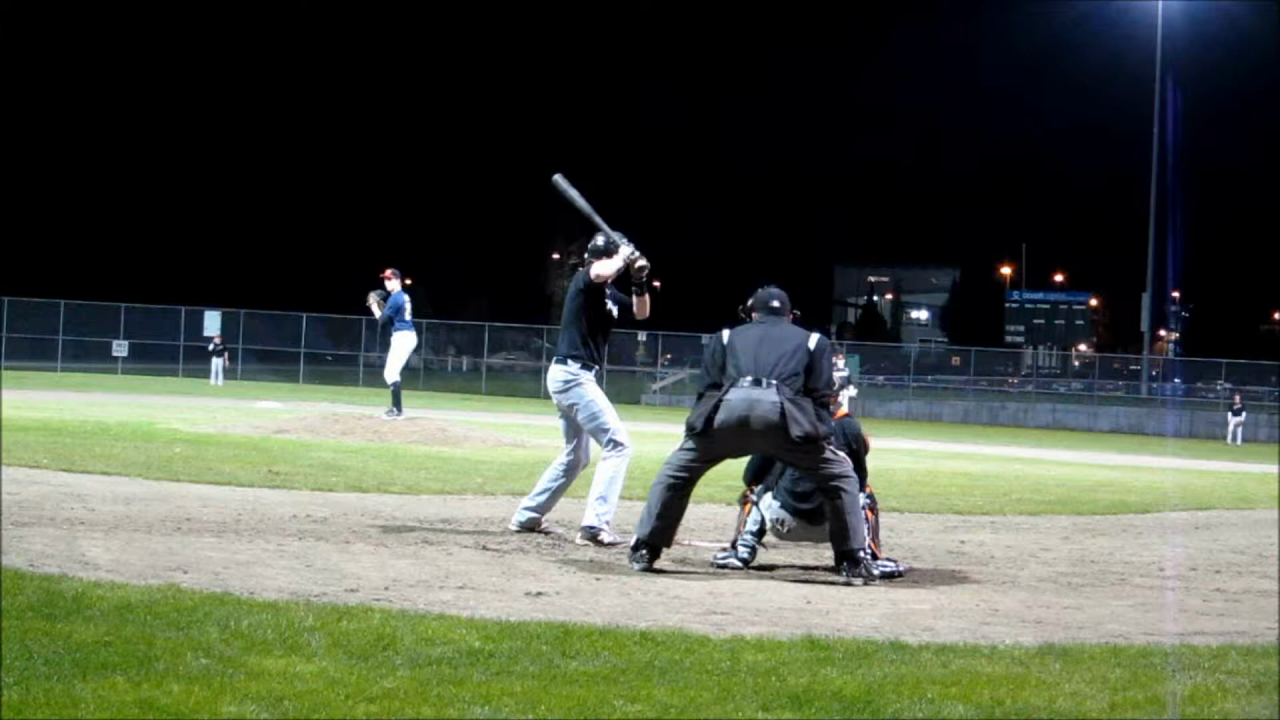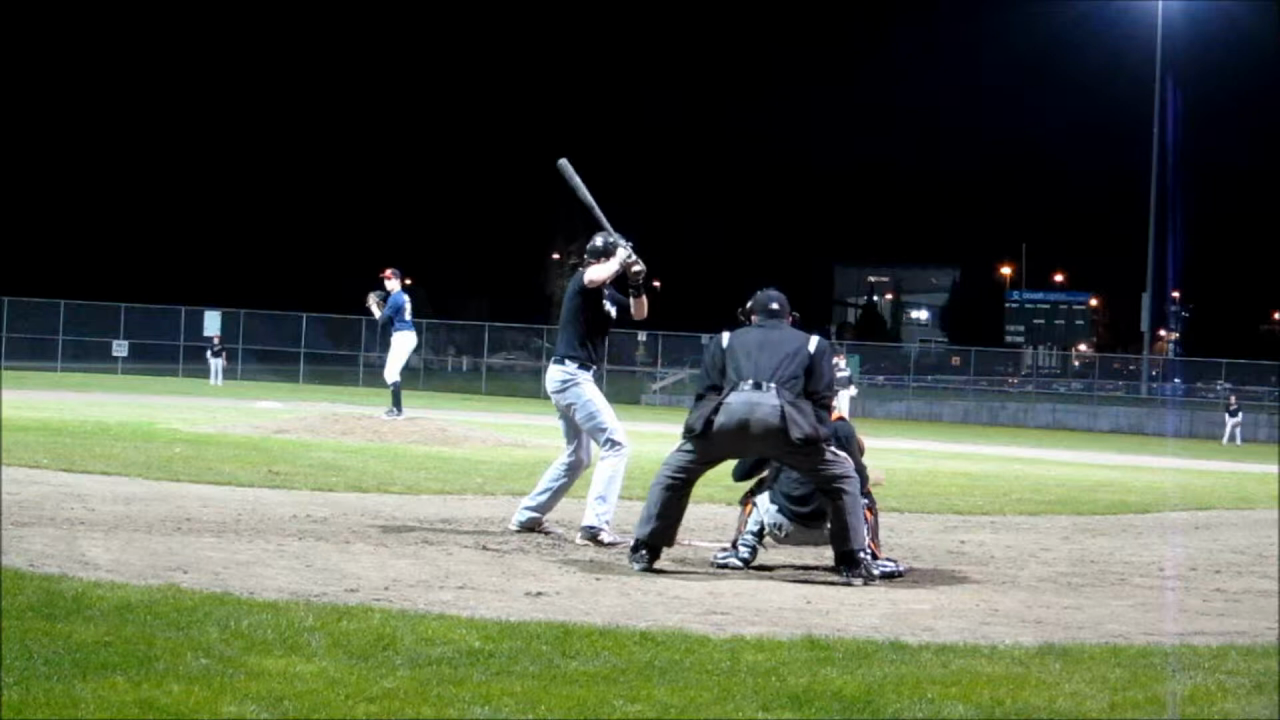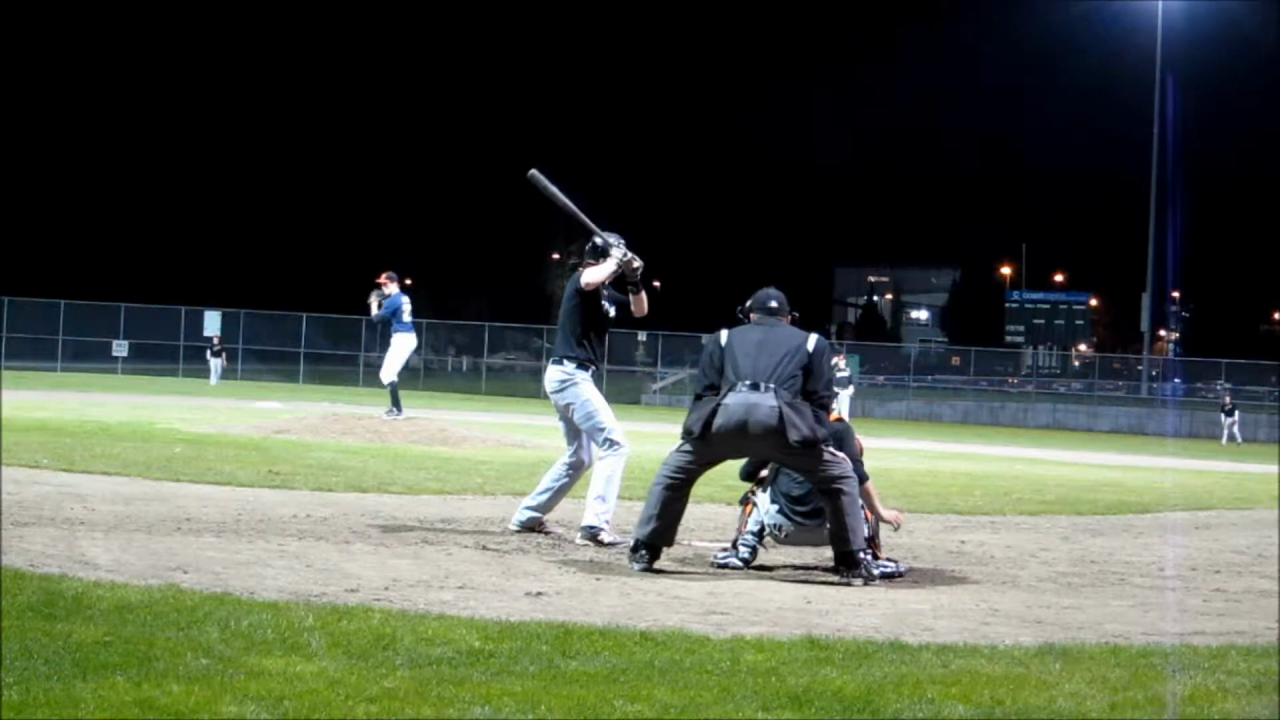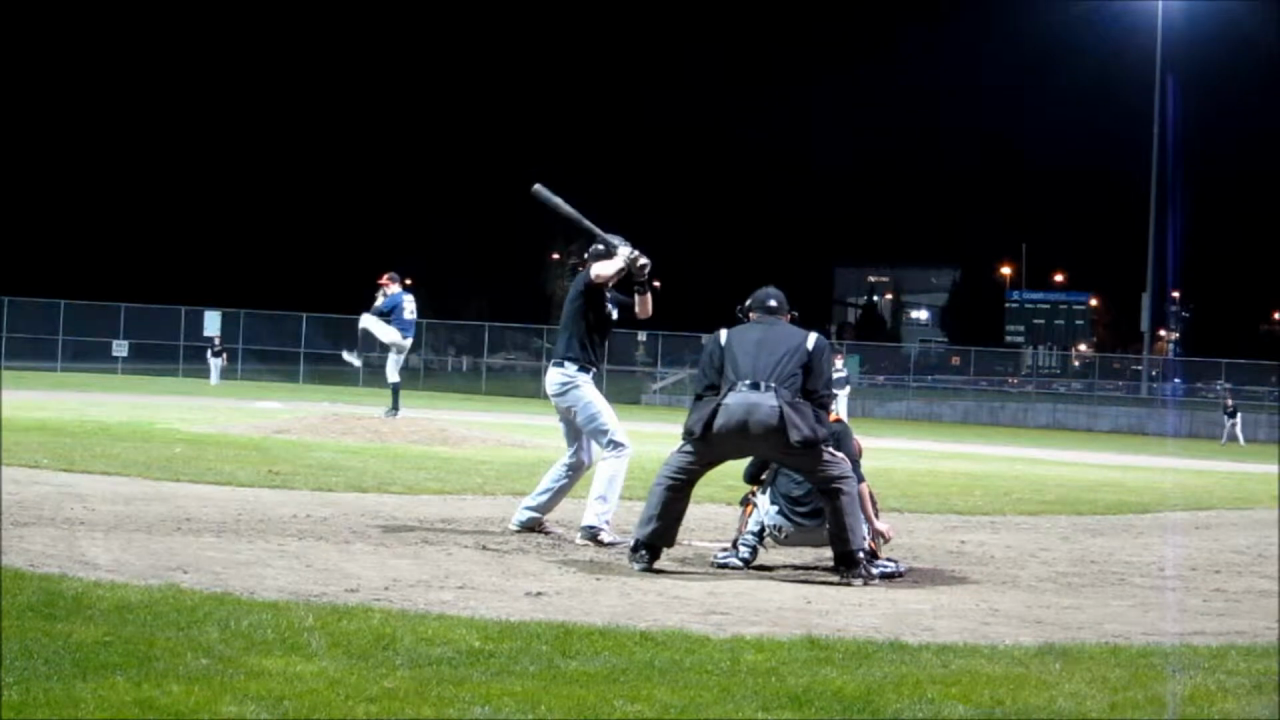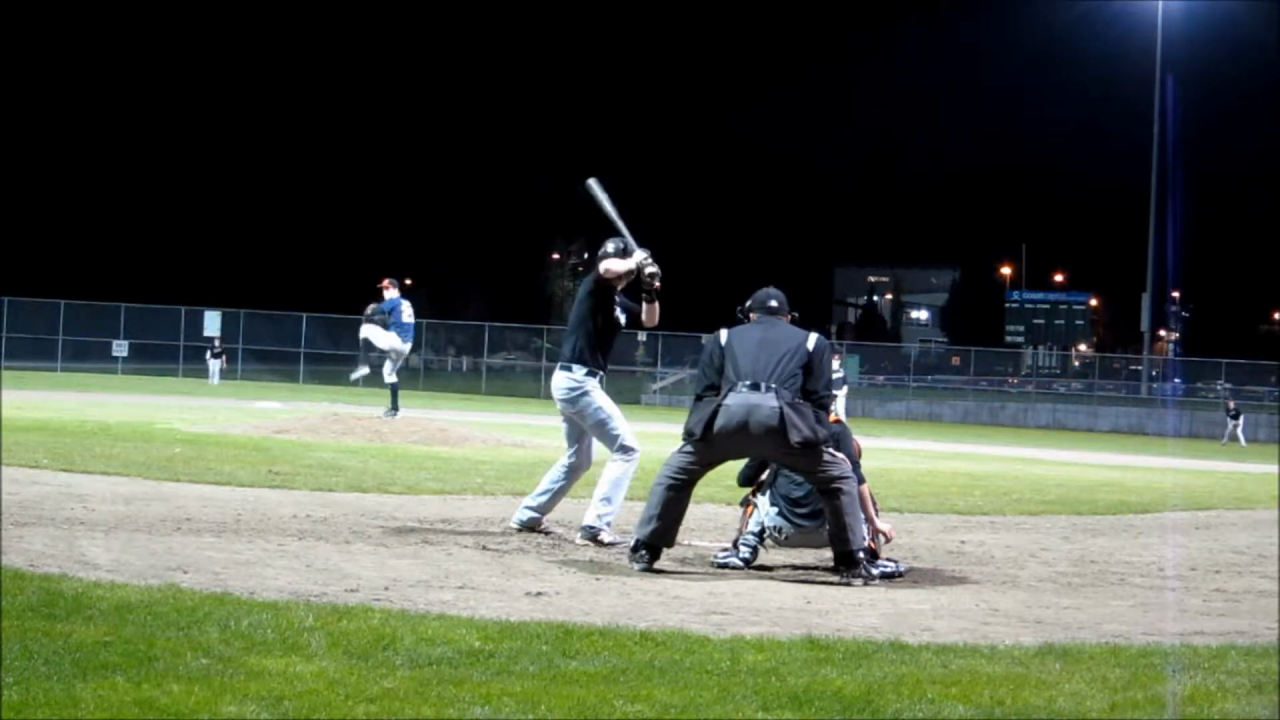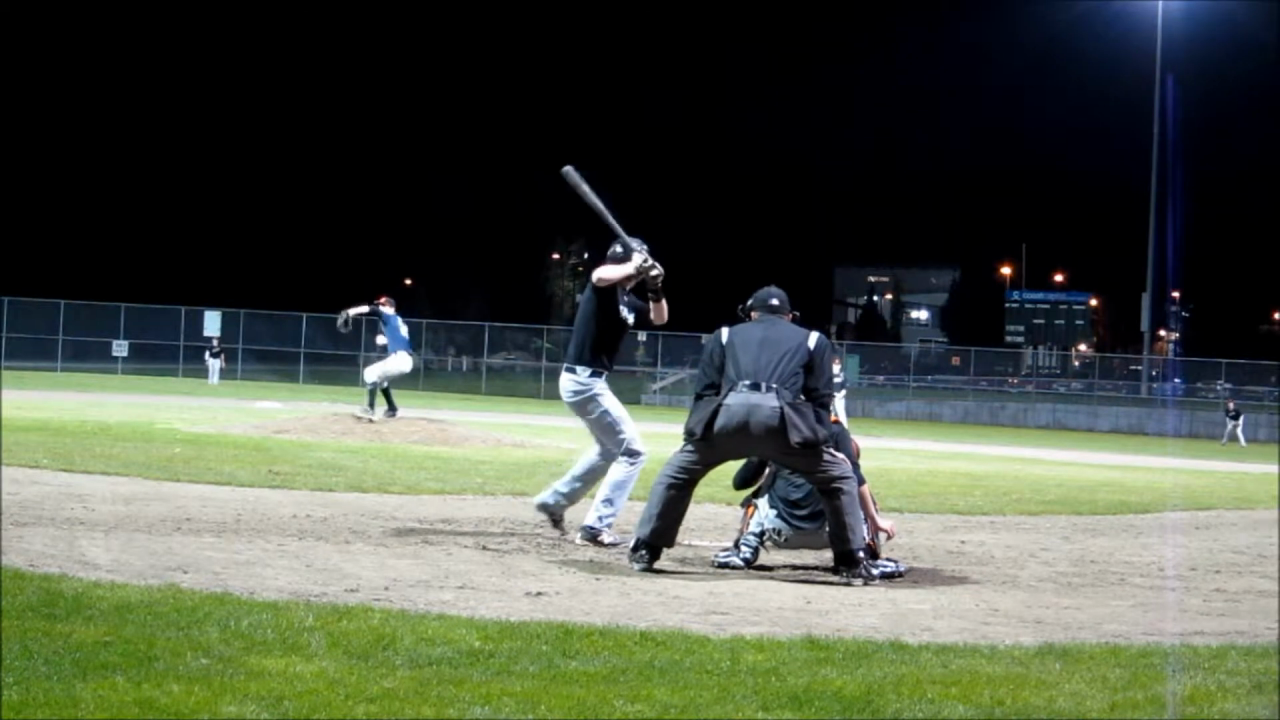
dt=0.3s
person 1, frame 1
left shoulder: (608, 291)
right shoulder: (585, 278)
left elbow: (641, 312)
right elbow: (601, 271)
left wrist: (639, 281)
right wrist: (623, 257)
left hip: (571, 376)
right hip: (573, 375)
left knee: (576, 455)
right knee: (618, 444)
left ankle: (527, 516)
right ankle: (595, 526)
person 1, frame 2
left shoulder: (607, 292)
right shoulder: (583, 280)
left elbow: (639, 314)
right elbow: (593, 277)
left wrist: (636, 283)
right wrist: (620, 260)
left hip: (571, 377)
right hip: (571, 375)
left knee: (577, 456)
right knee: (615, 444)
left ankle: (527, 515)
right ankle: (594, 527)
person 1, frame 3
left shoulder: (606, 293)
right shoulder: (581, 279)
left elbow: (640, 310)
right elbow: (590, 280)
left wrist: (634, 280)
right wrist: (615, 261)
left hip: (572, 377)
right hip: (570, 375)
left knee: (579, 456)
right knee: (614, 444)
left ankle: (528, 515)
right ankle: (594, 526)
person 1, frame 4
left shoulder: (609, 294)
right shoulder: (586, 281)
left elbow: (643, 312)
right elbow: (600, 272)
left wrist: (641, 280)
right wrist: (622, 257)
left hip: (572, 379)
right hip: (570, 377)
left knee: (579, 457)
right knee: (617, 445)
left ankle: (527, 516)
right ankle: (594, 527)
person 1, frame 5
left shoulder: (617, 298)
right shoulder: (596, 284)
left elbow: (650, 321)
right elbow: (608, 267)
left wrist: (650, 289)
right wrist: (635, 263)
left hip: (573, 381)
right hip: (578, 381)
left knee: (578, 458)
right knee: (626, 449)
left ankle: (528, 515)
right ankle: (595, 527)
person 1, frame 6
left shoulder: (626, 298)
right shoulder: (605, 287)
left elbow: (659, 318)
right elbow: (600, 275)
left wrist: (655, 287)
right wrist: (634, 266)
left hip: (587, 381)
right hip: (585, 381)
left knee: (610, 450)
right knee: (633, 451)
left ankle: (554, 500)
right ankle: (594, 528)
person 2, frame 1
left shoulder: (727, 337)
right shoulder: (813, 341)
left elbow: (708, 392)
right elbow: (820, 399)
left wrist: (703, 436)
right wrist: (821, 443)
left hip: (729, 409)
right hip: (781, 412)
left knee: (676, 472)
right knee: (840, 477)
left ankle: (643, 551)
right ankle: (853, 562)
person 2, frame 2
left shoulder: (727, 340)
right shoulder: (814, 344)
left elbow: (706, 394)
right elbow: (821, 402)
left wrist: (700, 440)
right wrist: (821, 447)
left hip: (729, 412)
right hip: (782, 415)
left knee: (674, 472)
right knee: (842, 477)
left ankle: (643, 551)
right ankle: (854, 563)
person 2, frame 3
left shoulder: (724, 337)
right shoulder: (811, 342)
left elbow: (704, 394)
right elbow: (819, 401)
left wrist: (696, 439)
right wrist: (818, 446)
left hip: (728, 413)
right hip: (779, 417)
left knee: (674, 472)
right knee: (840, 478)
left ankle: (643, 552)
right ankle: (854, 564)
person 2, frame 4
left shoulder: (724, 337)
right shoulder: (811, 341)
left elbow: (704, 394)
right elbow: (819, 400)
left wrist: (696, 439)
right wrist: (817, 446)
left hip: (727, 413)
right hip: (780, 416)
left knee: (676, 472)
right knee: (839, 478)
left ankle: (644, 551)
right ankle: (854, 564)
person 2, frame 5
left shoulder: (724, 337)
right shoulder: (811, 341)
left elbow: (705, 394)
right elbow: (819, 400)
left wrist: (695, 441)
right wrist: (820, 446)
left hip: (729, 413)
right hip: (781, 417)
left knee: (676, 473)
right knee: (839, 478)
left ankle: (644, 551)
right ankle: (853, 563)
person 2, frame 6
left shoulder: (726, 335)
right shoulder: (812, 340)
left elbow: (705, 392)
right elbow: (819, 399)
left wrist: (694, 441)
right wrist: (823, 444)
left hip: (729, 413)
right hip: (781, 416)
left knee: (676, 472)
right knee: (839, 478)
left ankle: (644, 552)
right ankle: (853, 564)
person 3, frame 1
right shoulder: (849, 427)
left elbow: (751, 478)
right elbow: (859, 481)
left hip: (782, 521)
right hip: (830, 524)
left knee: (756, 492)
right knee: (863, 495)
left ankle: (741, 552)
right ankle: (872, 560)
person 3, frame 2
right shoulder: (842, 428)
left elbow: (740, 473)
right elbow: (860, 482)
left hip: (780, 525)
right hip: (827, 527)
left knee: (758, 492)
right knee: (862, 496)
left ankle: (742, 551)
right ankle: (872, 561)
person 3, frame 3
right shoulder: (839, 428)
left elbow: (747, 474)
right elbow: (858, 477)
right wrist: (880, 511)
left hip: (780, 526)
right hip: (826, 527)
left knee: (759, 491)
right knee: (862, 495)
left ankle: (742, 552)
right ankle: (873, 560)
person 3, frame 4
right shoulder: (838, 429)
left elbow: (751, 476)
right elbow: (855, 479)
right wrist: (873, 522)
left hip: (780, 526)
right hip: (826, 527)
left knee: (760, 491)
right knee: (861, 493)
left ankle: (742, 552)
right ankle: (871, 559)
person 3, frame 5
right shoulder: (837, 429)
left elbow: (745, 479)
right elbow: (855, 479)
right wrist: (874, 521)
left hip: (780, 526)
right hip: (827, 528)
left knee: (760, 492)
right knee: (861, 494)
left ankle: (743, 551)
right ankle: (871, 559)
person 3, frame 6
right shoulder: (834, 429)
left elbow: (741, 481)
right elbow: (854, 479)
right wrist: (875, 520)
left hip: (779, 528)
right hip: (825, 529)
left knee: (760, 494)
right knee: (859, 493)
left ankle: (744, 551)
right ankle: (871, 558)
